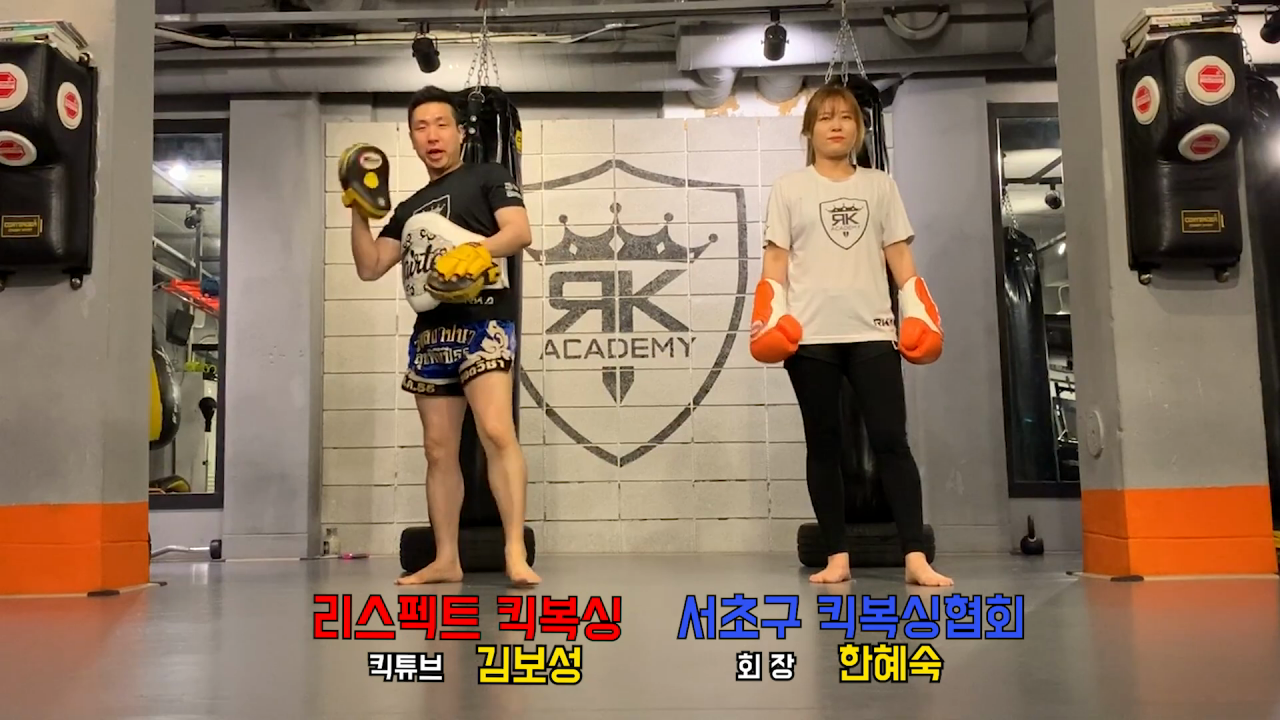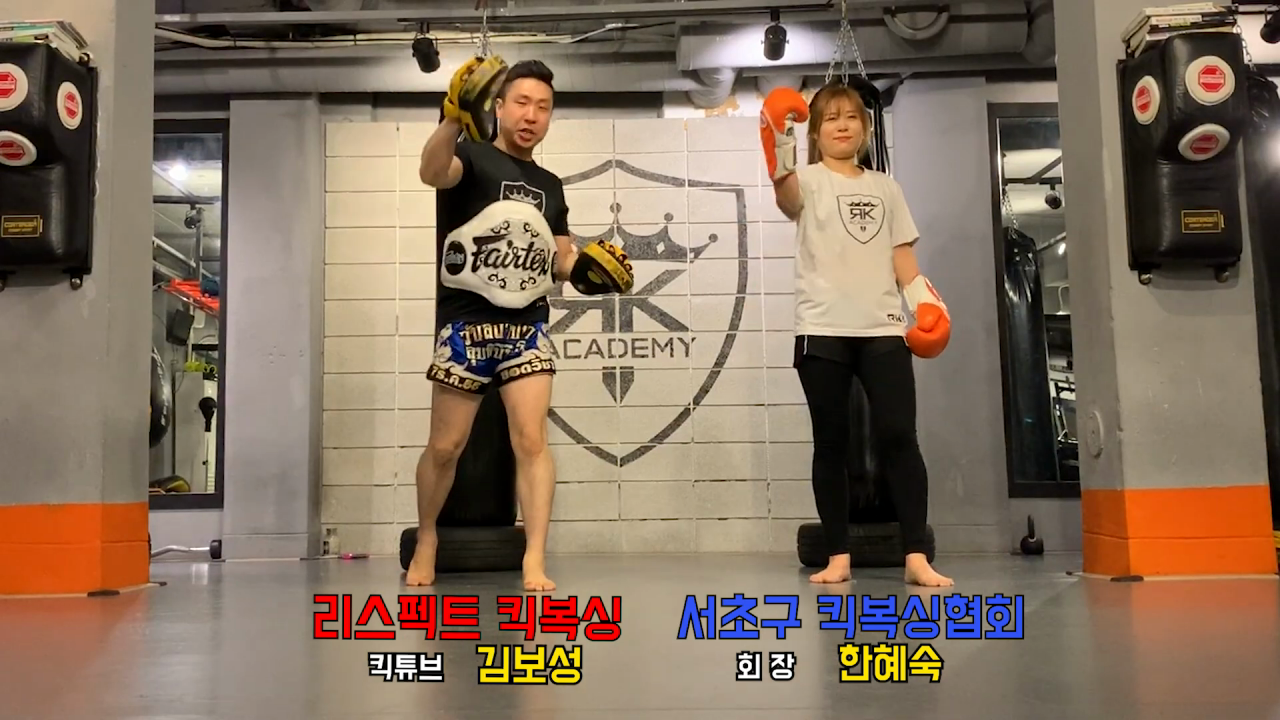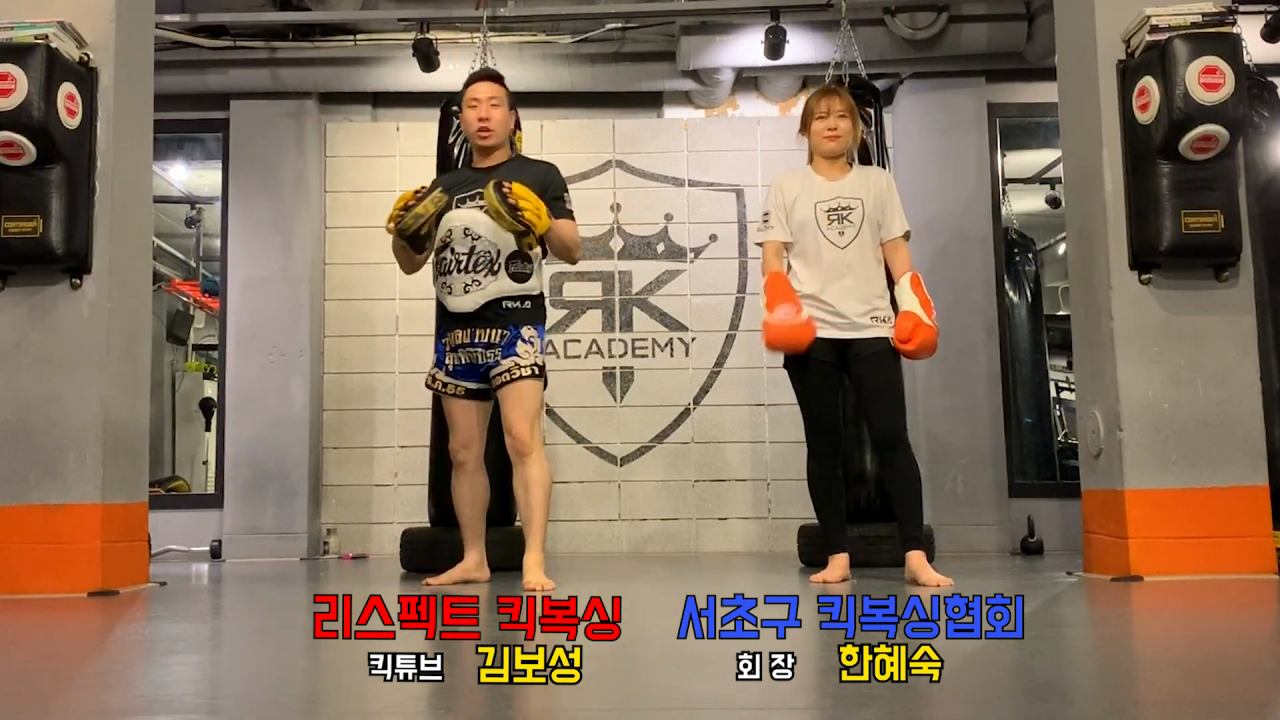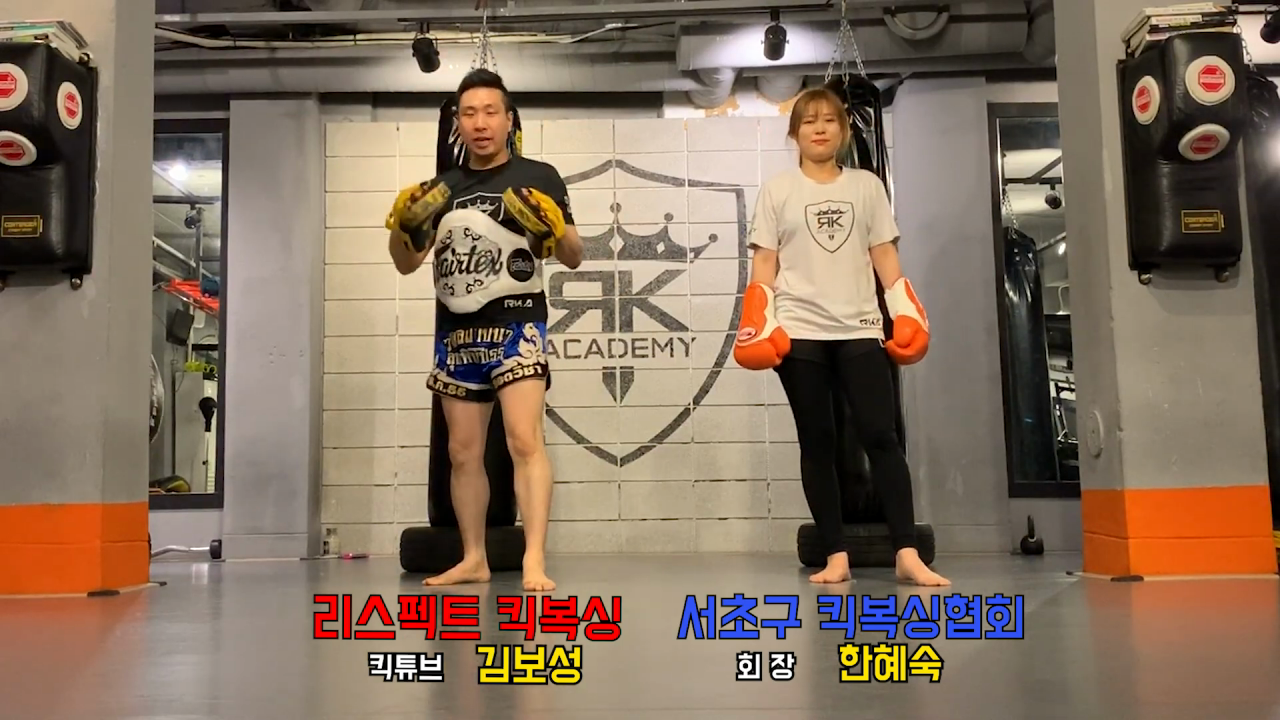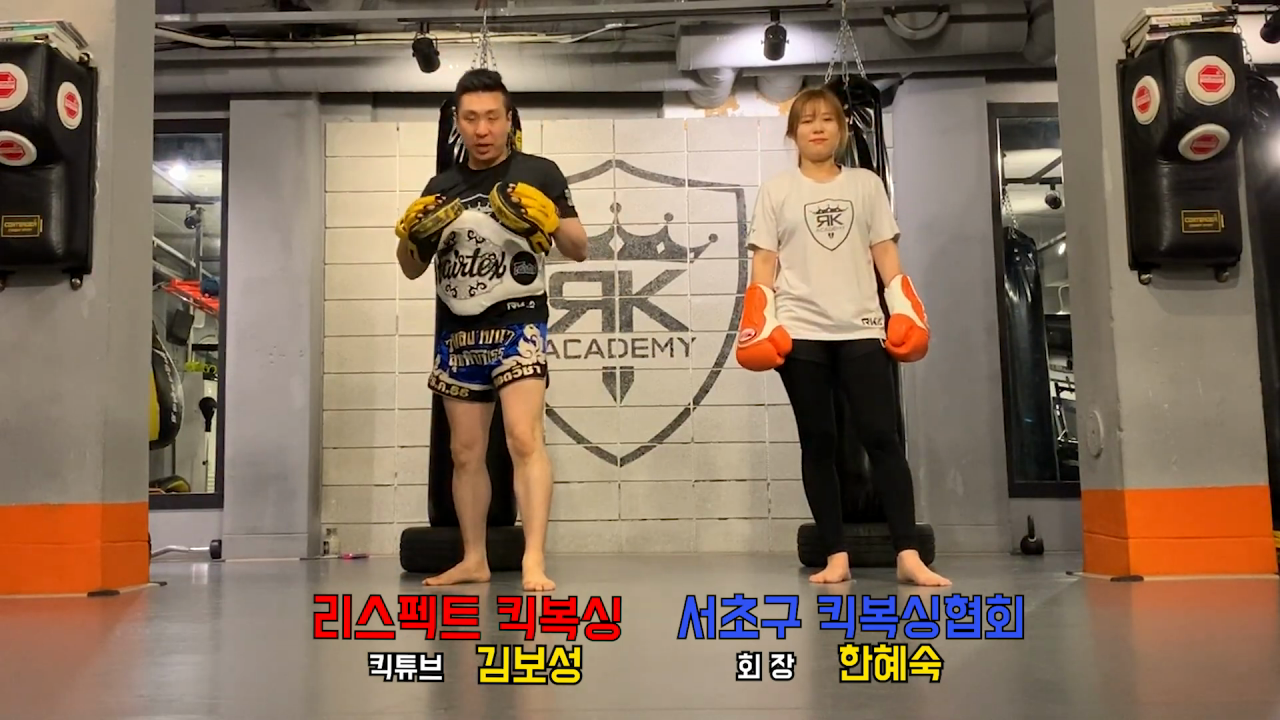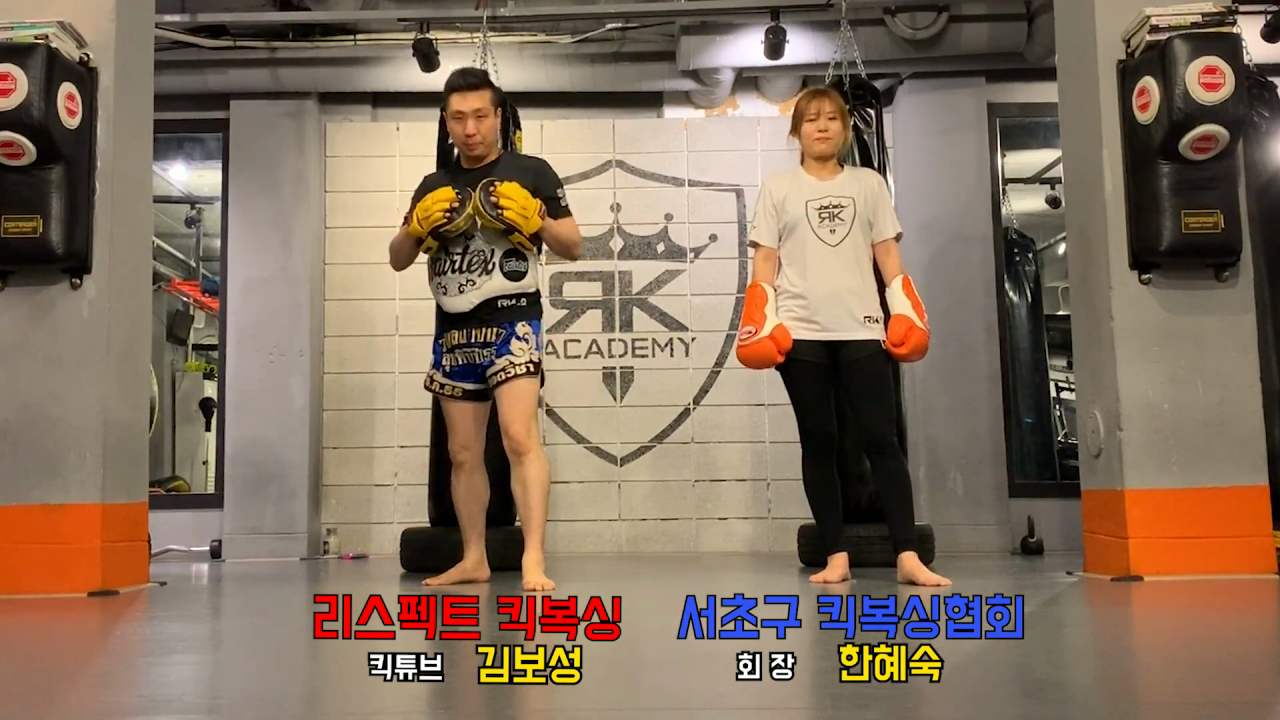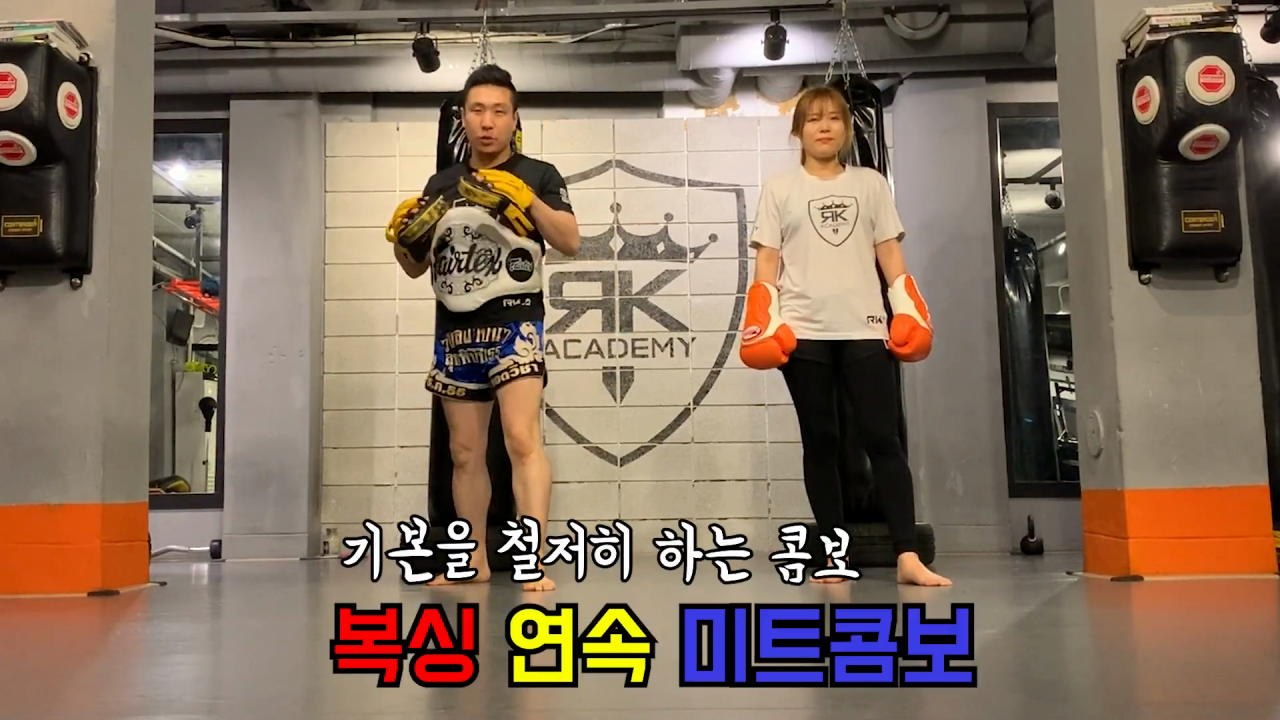
dt=0.7s
person 1, frame 1
left shoulder: (488, 176)
right shoulder: (413, 206)
left elbow: (518, 230)
right elbow: (369, 267)
left wrist: (479, 253)
right wrist: (359, 209)
left hip: (482, 320)
right hip: (430, 332)
left knee: (496, 432)
right knee: (439, 449)
left ankle: (517, 550)
right ankle: (446, 558)
person 1, frame 2
left shoulder: (549, 185)
right shoulder: (472, 156)
left elbow: (561, 257)
right elbow: (436, 170)
right wrist: (454, 118)
left hip: (527, 326)
right hip: (465, 323)
left knee: (532, 440)
right knee: (446, 446)
left ankle: (534, 563)
right ankle: (426, 539)
person 1, frame 3
left shoulder: (538, 175)
right shoulder: (446, 186)
left elbow: (572, 251)
right elbow: (412, 263)
left wrist: (539, 223)
right wrist: (403, 231)
left hip: (515, 326)
right hip: (456, 333)
left knee: (523, 439)
right knee: (463, 452)
left ankle: (534, 562)
right ankle: (473, 559)
person 1, frame 4
left shoulder: (538, 176)
right shoulder: (444, 188)
left elbow: (574, 257)
right elbow: (406, 262)
left wrist: (555, 227)
right wrist: (402, 224)
left hip: (516, 326)
right hip: (457, 333)
left knee: (525, 439)
right knee: (463, 452)
left ankle: (534, 562)
right ankle: (473, 559)
person 1, frame 5
left shoulder: (538, 172)
right shoulder: (441, 187)
left elbow: (578, 249)
right elbow: (411, 269)
left wrist: (549, 221)
right wrist: (410, 234)
left hip: (517, 325)
right hip: (458, 333)
left knee: (524, 438)
right knee: (465, 452)
left ankle: (533, 562)
right ankle: (473, 559)
person 1, frame 6
left shoulder: (530, 171)
right shoulder: (434, 185)
left elbow: (573, 245)
right elbow: (397, 260)
left wrist: (533, 218)
right wrist: (419, 224)
left hip: (511, 322)
right hip: (453, 330)
left knee: (520, 437)
right knee: (462, 452)
left ankle: (533, 561)
right ankle: (473, 559)
person 1, frame 7
left shoulder: (538, 174)
right shoulder: (441, 184)
left elbow: (570, 243)
right elbow: (417, 267)
left wrist: (525, 200)
right wrist: (403, 238)
left hip: (515, 324)
right hip: (455, 331)
left knee: (522, 438)
right knee: (465, 453)
left ankle: (534, 561)
right ankle: (476, 559)
person 2, frame 1
left shoulder: (879, 185)
right shoulder: (789, 188)
left elbow: (899, 255)
right elbow: (775, 258)
left wrist: (919, 312)
right wrist: (769, 315)
left hip: (872, 331)
right hip: (810, 335)
left knee: (891, 440)
right knee: (823, 444)
left ankle: (915, 556)
right ankle: (837, 556)
person 2, frame 2
left shoulder: (886, 187)
right shoulder: (808, 179)
left elbow: (902, 256)
right elbow: (789, 203)
left wrist: (927, 303)
right wrist: (781, 145)
left hip: (883, 328)
right hip: (822, 330)
left knee: (898, 437)
right knee: (831, 443)
left ankle: (916, 556)
right ankle: (838, 556)
person 2, frame 3
left shoulder: (877, 182)
right shoulder: (787, 187)
left elbow: (896, 250)
right elbow: (774, 257)
left wrist: (914, 307)
right wrist: (783, 308)
left hip: (871, 327)
right hip: (811, 332)
left knee: (891, 436)
right knee: (824, 443)
left ankle: (915, 555)
right ankle: (838, 556)
person 2, frame 4
left shoulder: (867, 185)
right shoulder: (777, 190)
left elbow: (884, 255)
right elbow: (765, 262)
left wrist: (905, 313)
right wrist: (760, 321)
left hip: (859, 329)
right hip: (799, 333)
left knee: (881, 435)
right knee: (817, 442)
left ankle: (907, 554)
right ankle: (836, 556)
person 2, frame 5
left shoulder: (866, 184)
right shoulder: (776, 191)
left elbow: (885, 252)
right elbow: (764, 262)
left wrist: (904, 311)
right wrist: (761, 321)
left hip: (860, 329)
right hip: (800, 333)
left knee: (882, 436)
right knee: (818, 443)
left ankle: (908, 555)
right ankle: (836, 556)
person 2, frame 6
left shoulder: (869, 184)
right shoulder: (778, 189)
left elbow: (887, 252)
right elbow: (765, 260)
left wrist: (905, 312)
right wrist: (762, 319)
left hip: (862, 330)
right hip: (801, 333)
left knee: (881, 438)
right knee: (818, 443)
left ankle: (907, 556)
right ankle: (836, 556)
person 2, frame 7
left shoulder: (870, 184)
right shoulder: (780, 188)
left elbow: (889, 252)
right elbow: (768, 259)
left wrist: (907, 310)
right wrist: (765, 319)
left hip: (864, 329)
right hip: (803, 333)
left knee: (882, 439)
right knee: (820, 443)
left ankle: (908, 556)
